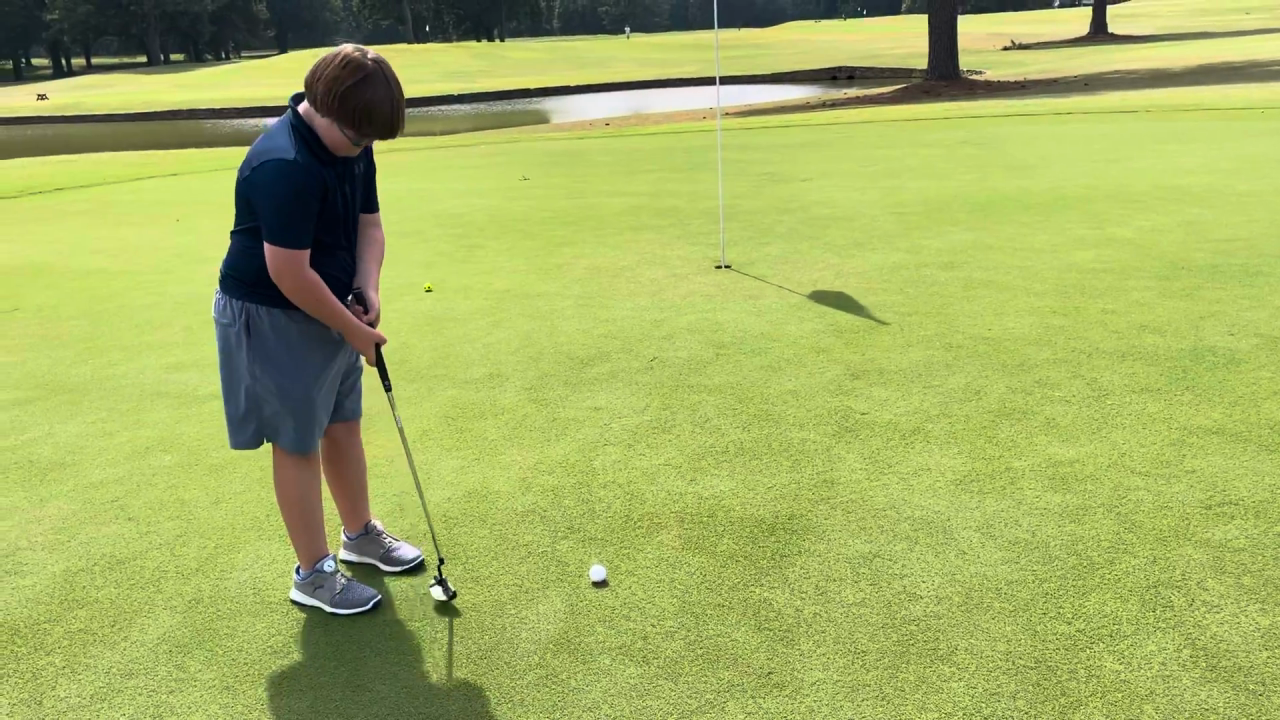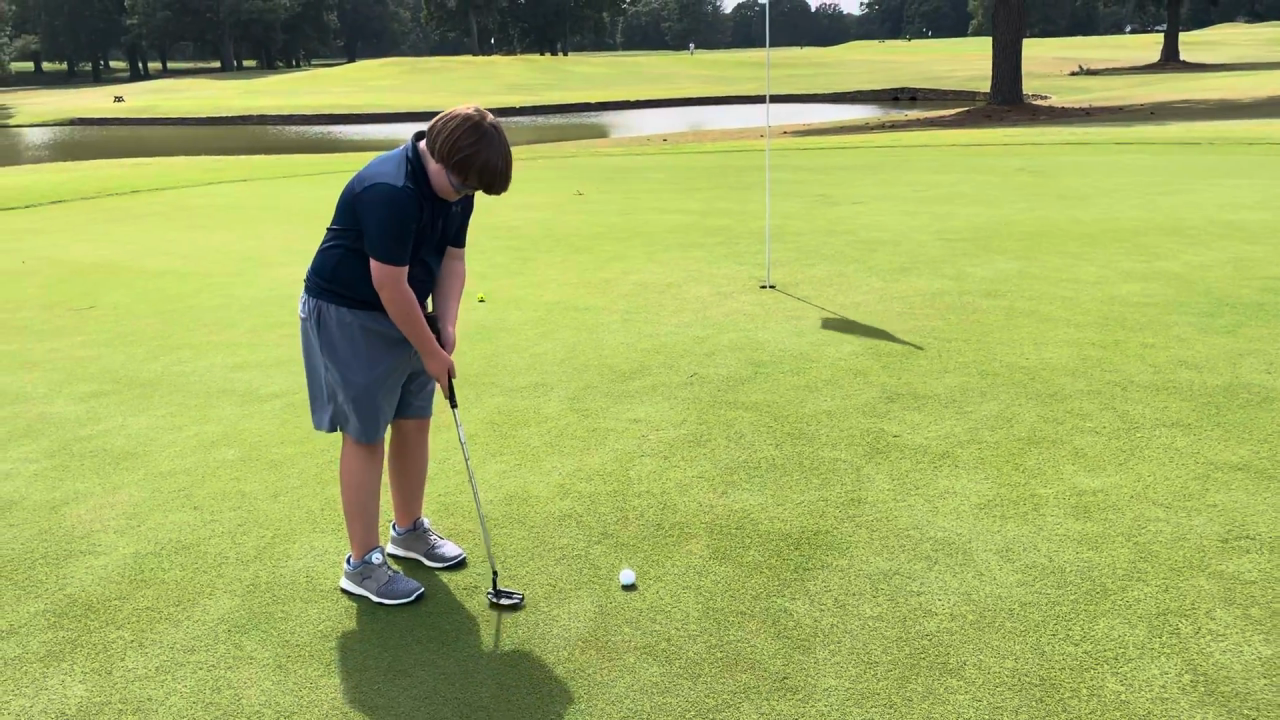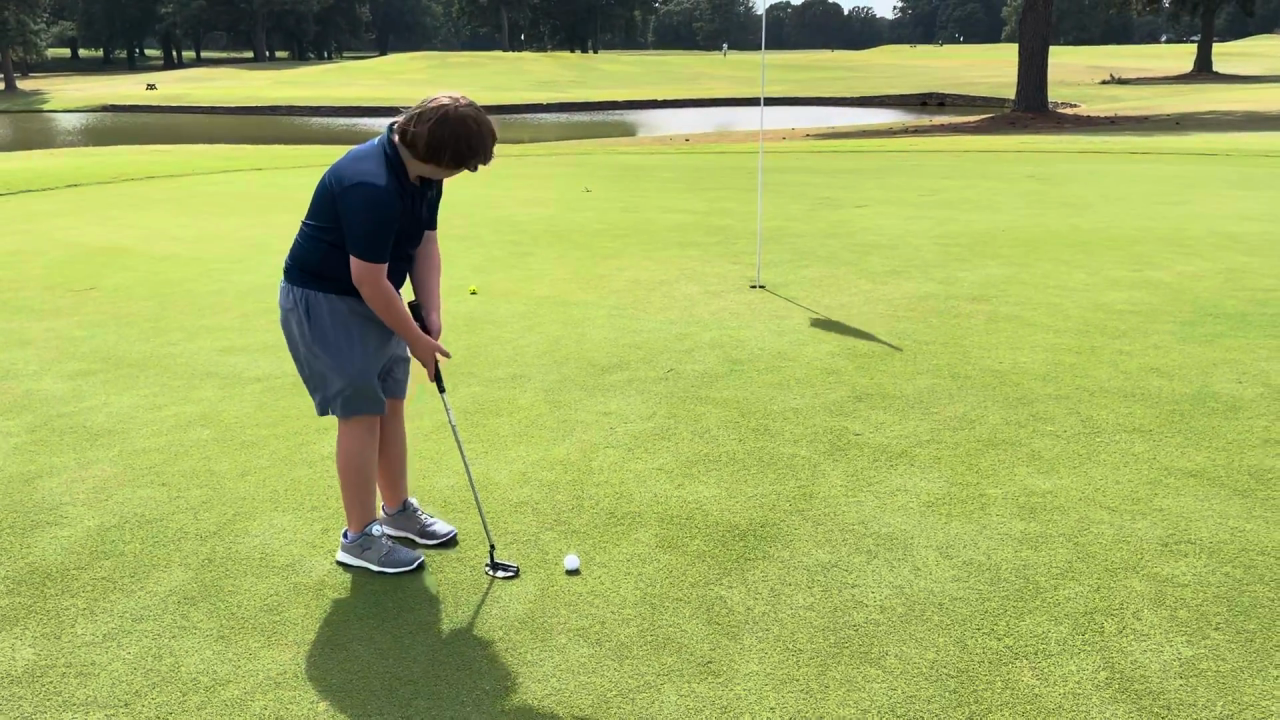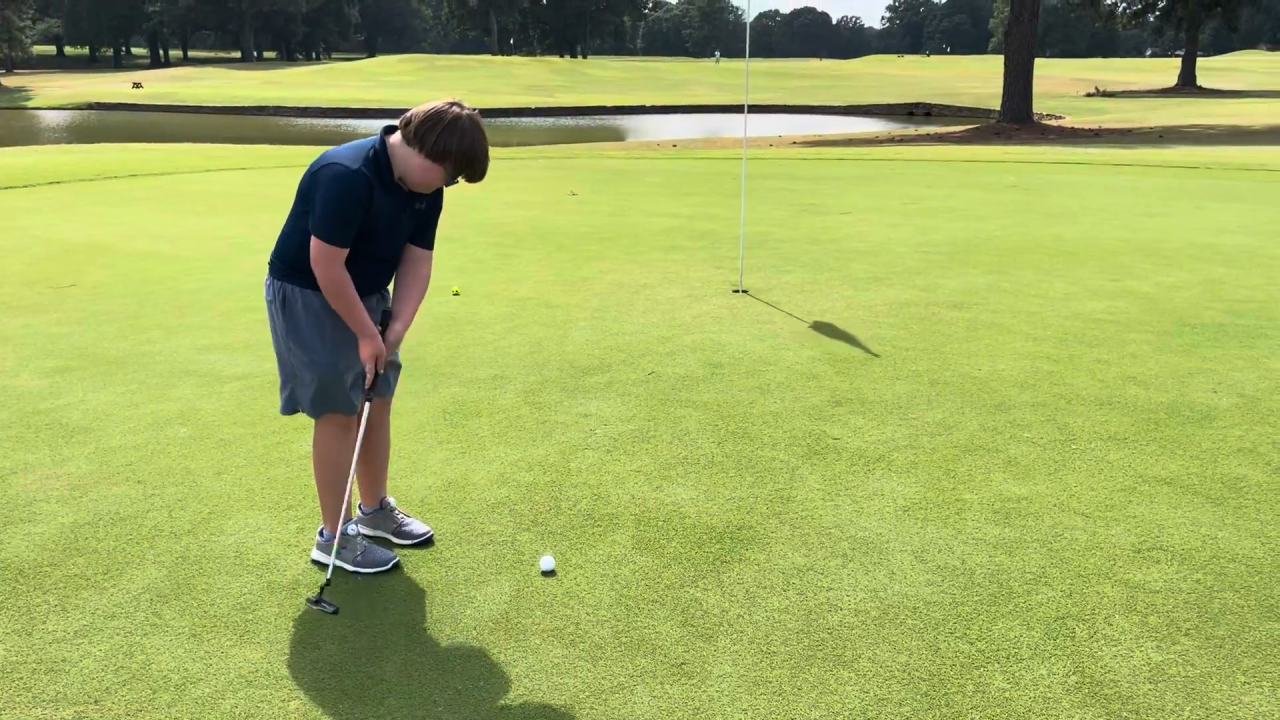
dt=1s
person 1, frame 1
left shoulder: (352, 148)
right shoulder: (283, 168)
left elbow: (368, 225)
right elbow: (289, 273)
left wrist: (369, 295)
right wrist: (351, 328)
left hip: (325, 309)
right hip: (269, 317)
left knee: (343, 425)
right knee: (297, 442)
left ankle: (360, 533)
right ankle: (312, 572)
person 1, frame 2
left shoulder: (456, 187)
right shoulder: (390, 191)
left elbow: (451, 258)
right elbow: (390, 285)
left wrist: (446, 326)
right wrist: (430, 353)
left hip: (403, 314)
right hip: (346, 315)
left knee: (414, 421)
right knee: (366, 435)
left ankle: (409, 529)
right ankle: (363, 562)
person 1, frame 3
left shoulder: (422, 175)
right shoulder: (371, 188)
left elbow: (425, 244)
right elbow: (369, 280)
left wrist: (431, 313)
right wrist: (416, 339)
left hip: (370, 298)
right hip: (324, 299)
left knee: (390, 405)
right knee: (360, 412)
left ankle: (397, 510)
right ankle: (359, 537)
person 1, frame 4
left shoulder: (425, 189)
right shoulder: (346, 176)
left elbow: (417, 261)
right elbow: (326, 265)
left wrist: (396, 329)
right wrist: (365, 334)
left hip: (369, 295)
right hip: (307, 297)
left knee: (377, 401)
right knee: (338, 412)
left ankle: (375, 509)
right ankle: (335, 535)
